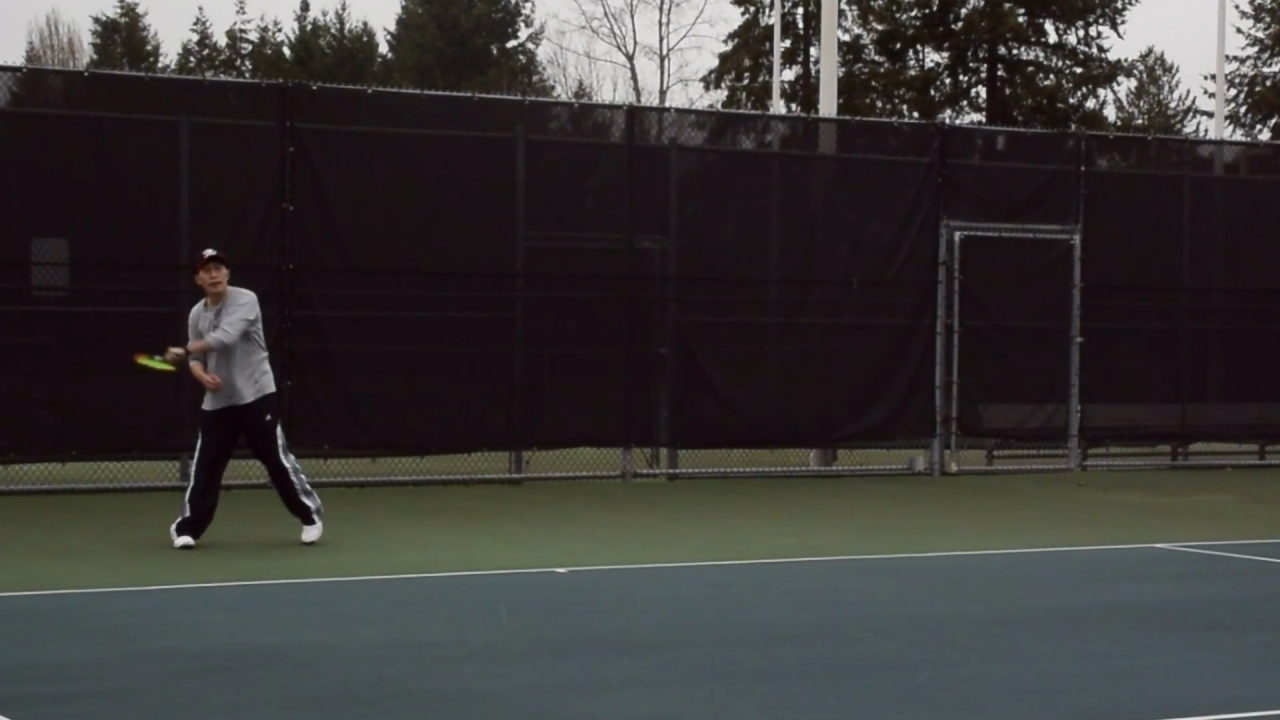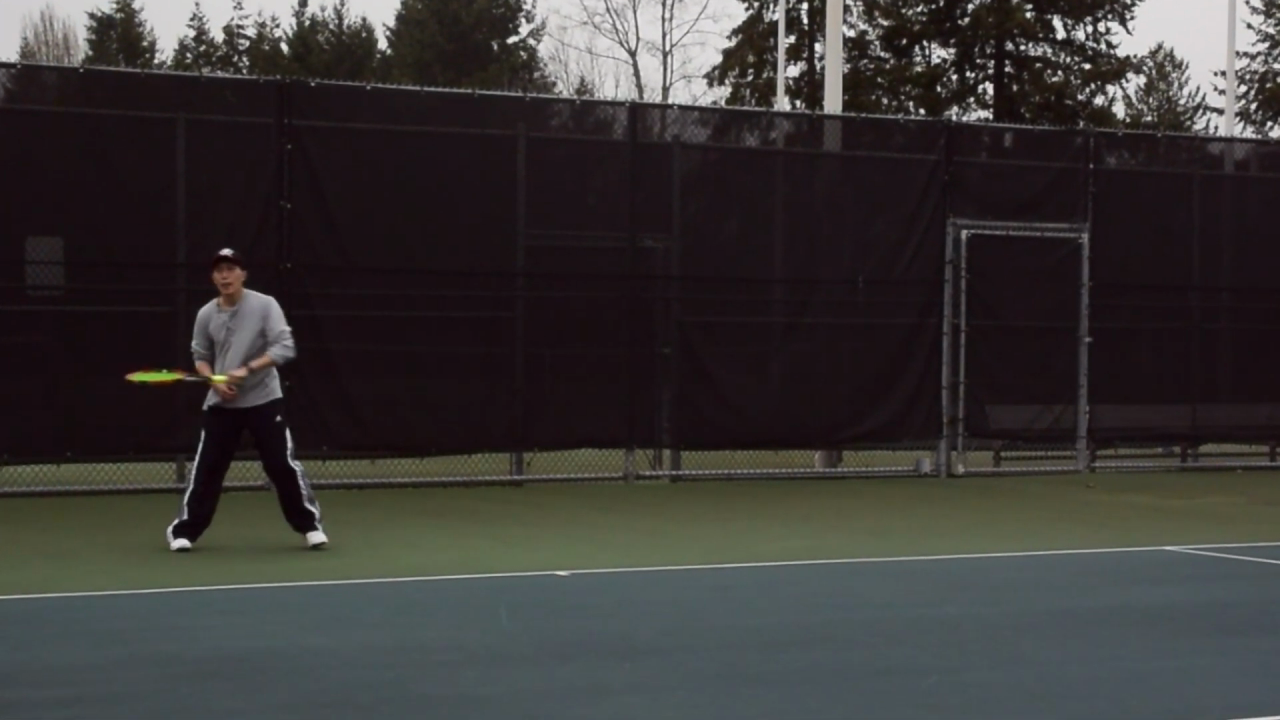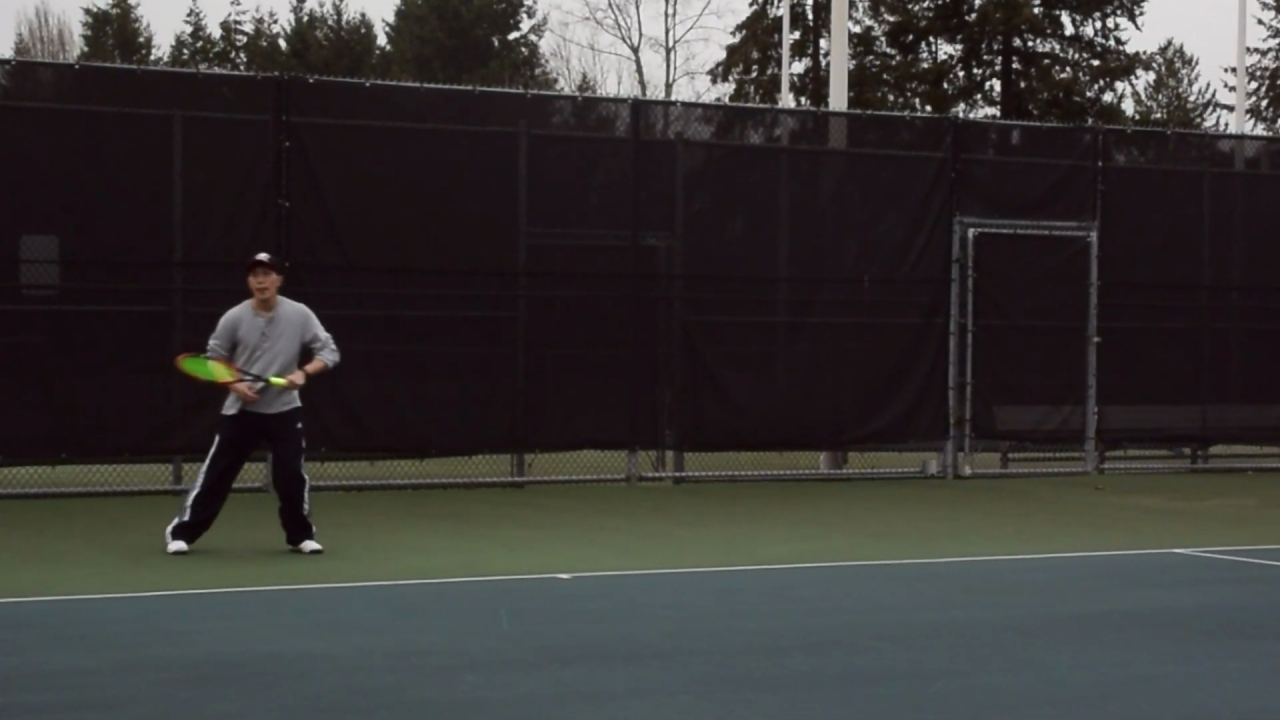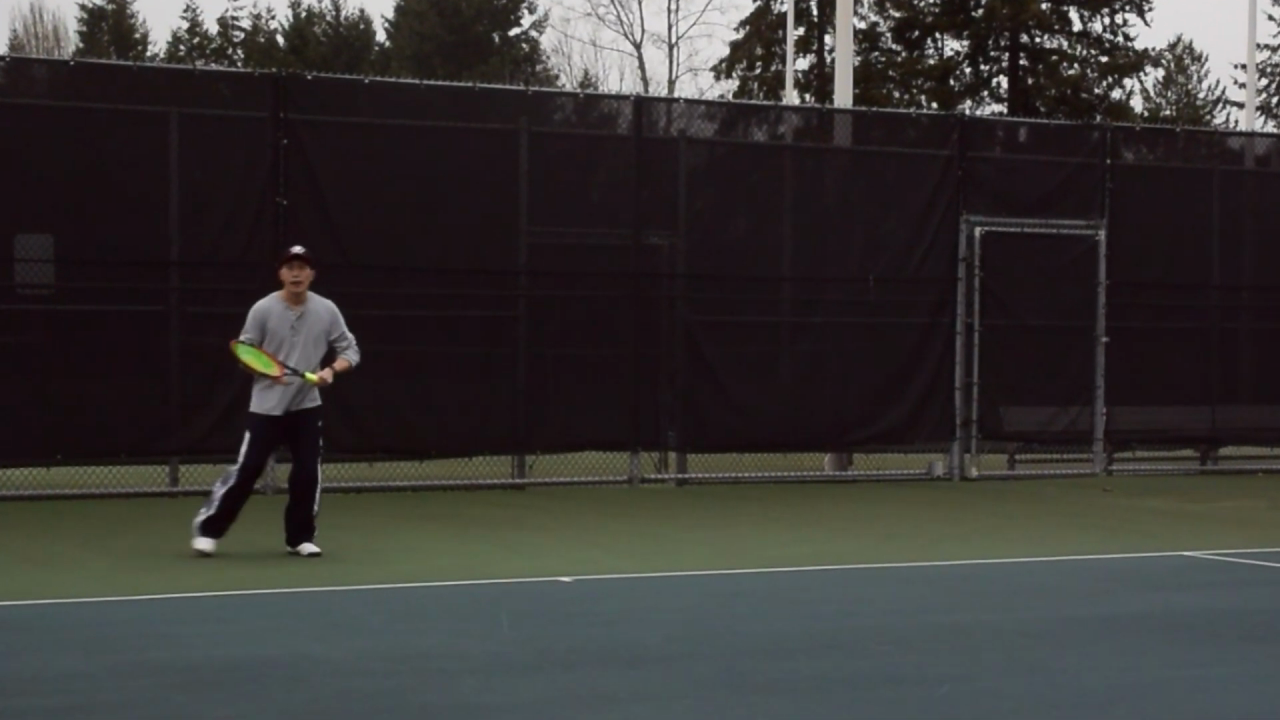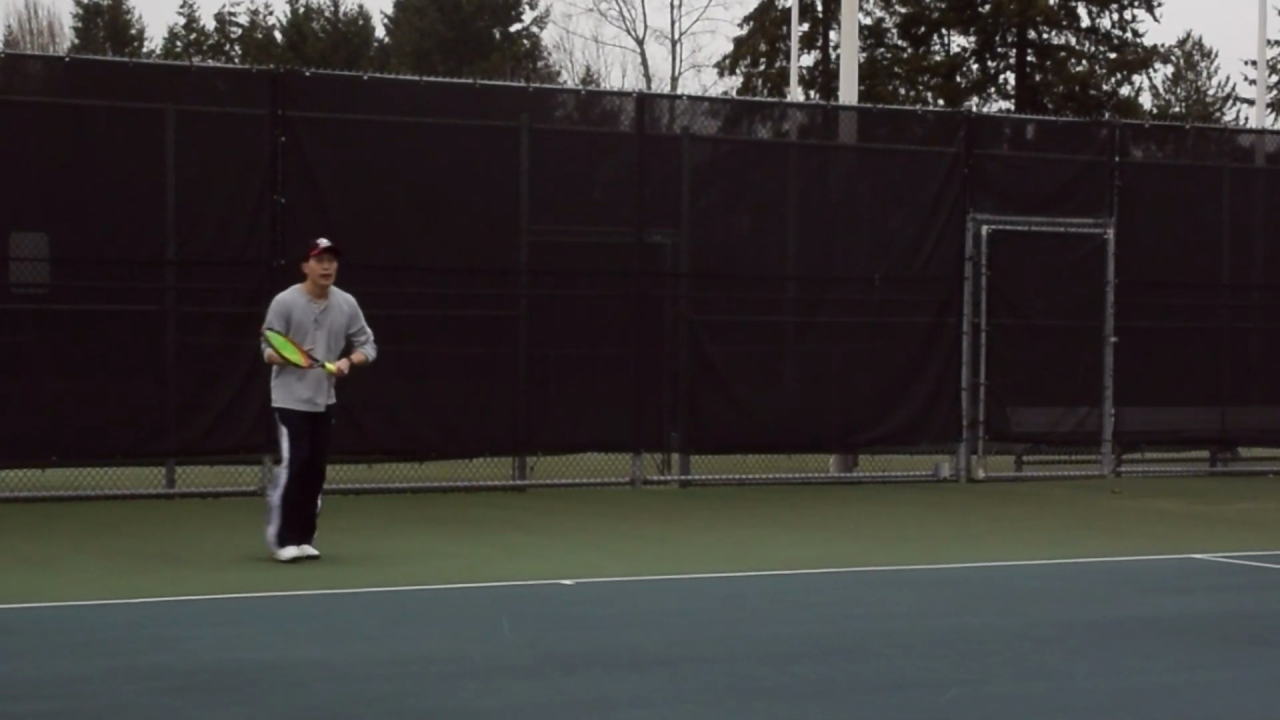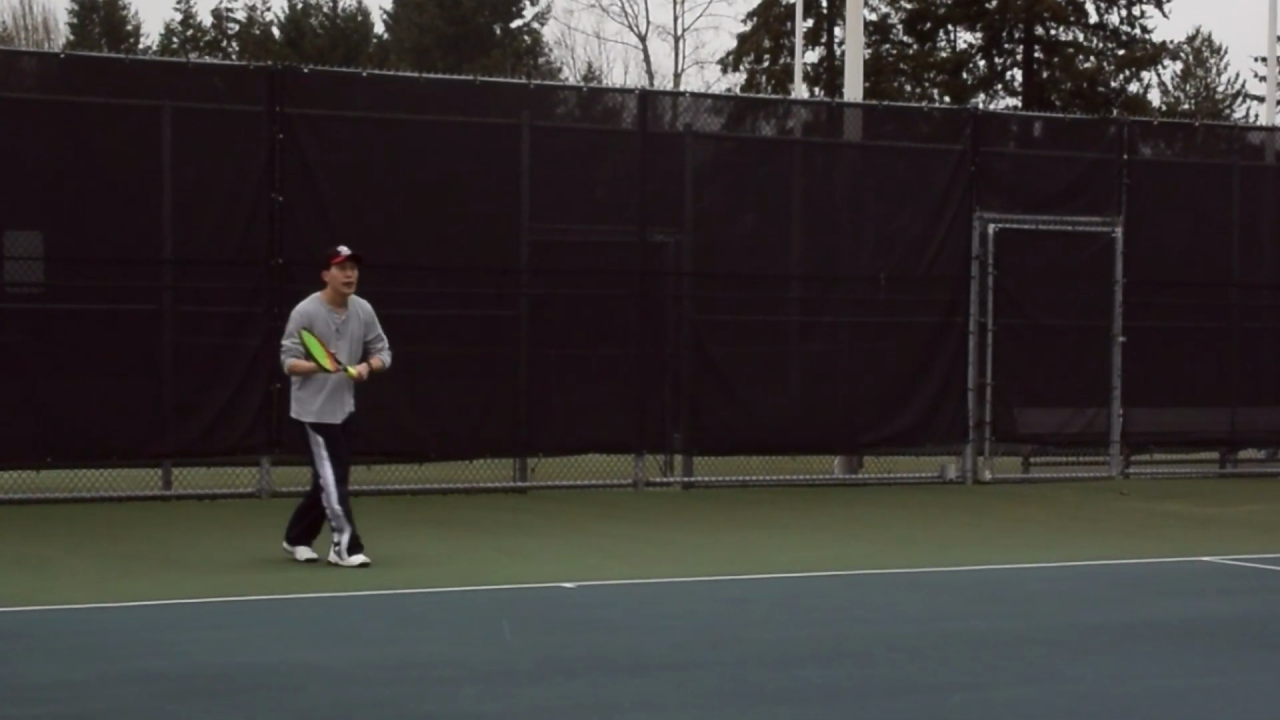
dt=0.3s
person 1, frame 1
left shoulder: (245, 299)
right shoulder: (196, 314)
left elbow: (225, 337)
right elbow: (200, 359)
left wrist: (184, 352)
right wrist: (203, 376)
left hip: (257, 396)
right hip: (217, 402)
left knee: (277, 459)
right knee: (206, 465)
left ankle: (310, 515)
right ankle: (187, 527)
person 1, frame 2
left shoulder: (265, 305)
right shoulder: (206, 315)
left elbow: (285, 348)
right elbow: (200, 357)
left wrist: (248, 369)
right wrist: (214, 381)
left hip: (264, 399)
right hip: (222, 404)
left knee: (282, 464)
right knee: (207, 467)
left ankle: (310, 524)
right ankle: (184, 530)
person 1, frame 3
left shoulder: (300, 314)
right shoulder: (234, 318)
left elbow: (329, 351)
right elbow: (214, 358)
left wrist: (304, 372)
right wrist: (233, 384)
left hip: (284, 408)
right hip: (241, 409)
left knee: (291, 472)
right knee: (216, 471)
left ankle: (300, 535)
right ankle: (181, 532)
person 1, frame 4
left shoulder: (327, 310)
right shoulder: (263, 309)
left elbow: (350, 351)
left wrist: (331, 370)
right wrist: (267, 373)
left hip: (306, 405)
right hip: (267, 405)
left knee: (308, 472)
right knee: (247, 468)
left ankle: (300, 537)
right ankle: (207, 528)
person 1, frame 5
left shoulder: (347, 304)
right shoulder: (285, 302)
left elbow: (368, 345)
right elbow: (269, 351)
left wrist: (348, 361)
right wrist: (292, 359)
left hip: (324, 399)
right hip: (290, 398)
left knee: (314, 469)
right knee: (294, 466)
left ankle: (300, 538)
right ankle: (283, 538)
person 1, frame 6
left shoulder: (364, 310)
right shoulder: (305, 312)
left elbow: (382, 352)
right elbow: (288, 362)
left wrist: (366, 366)
right wrist: (318, 366)
left hip: (343, 406)
right hip: (313, 408)
left knee: (330, 476)
right knee: (333, 475)
left ankle: (297, 539)
right ankle: (346, 547)
